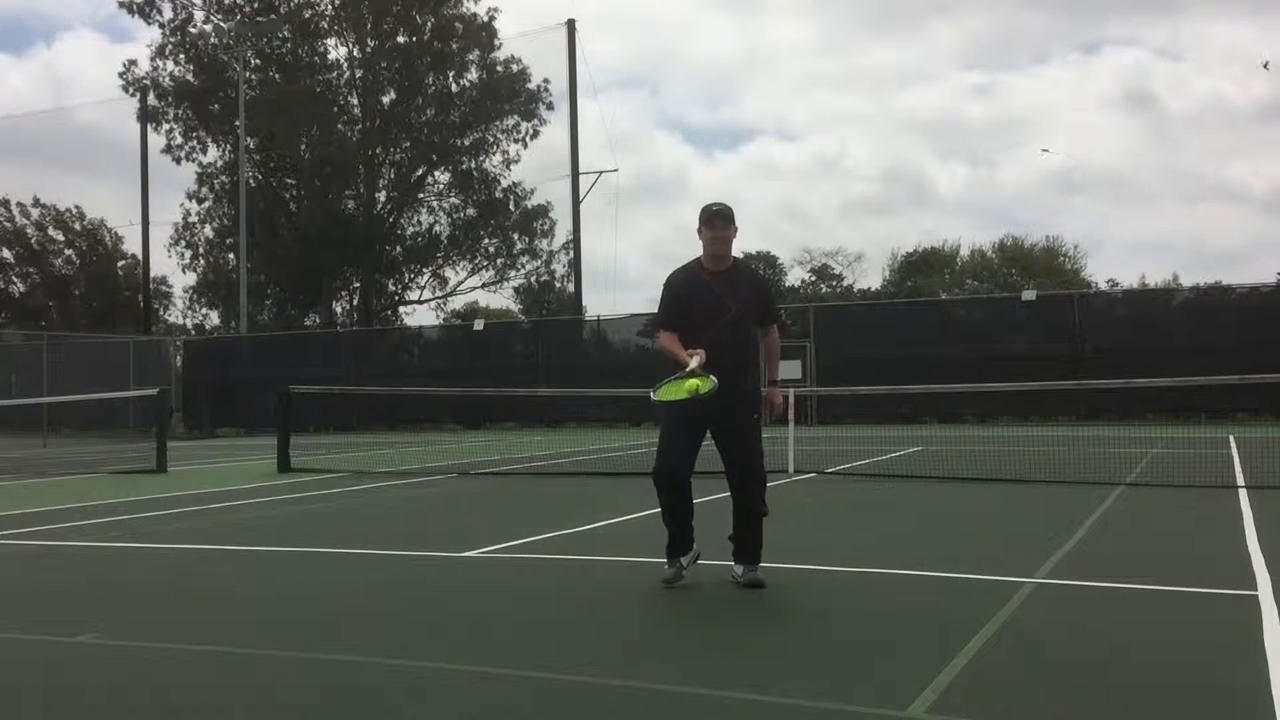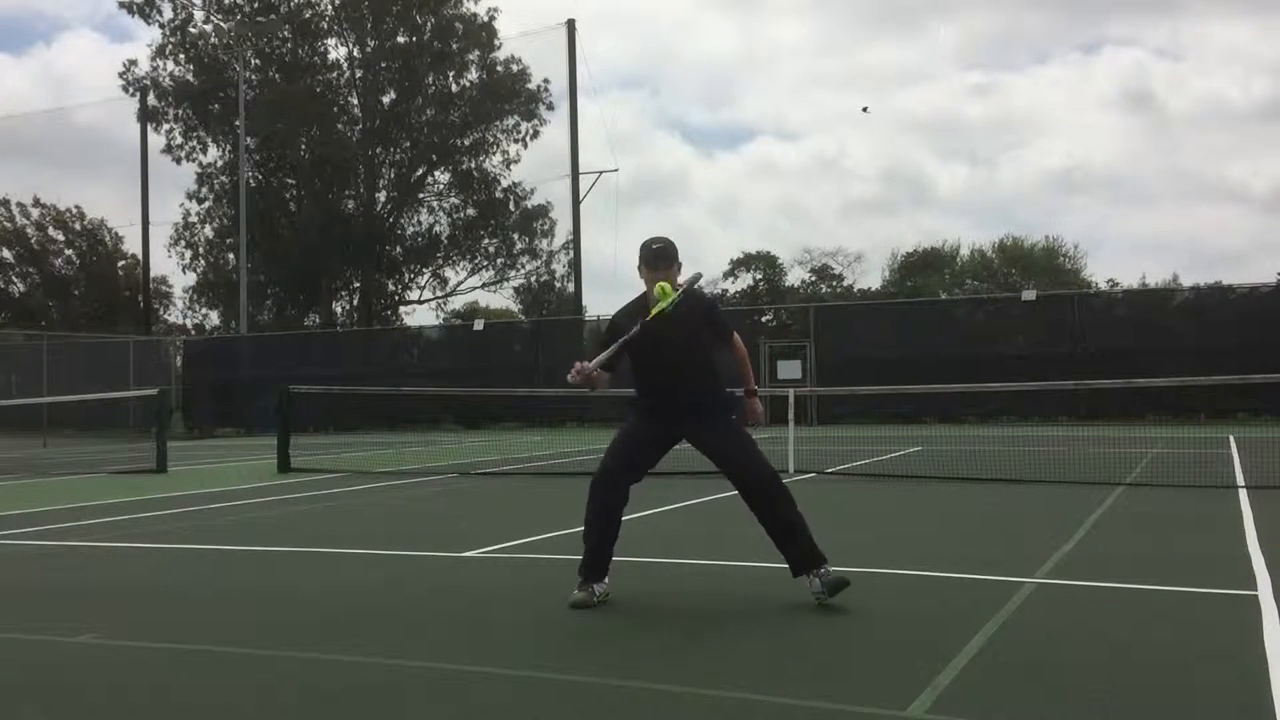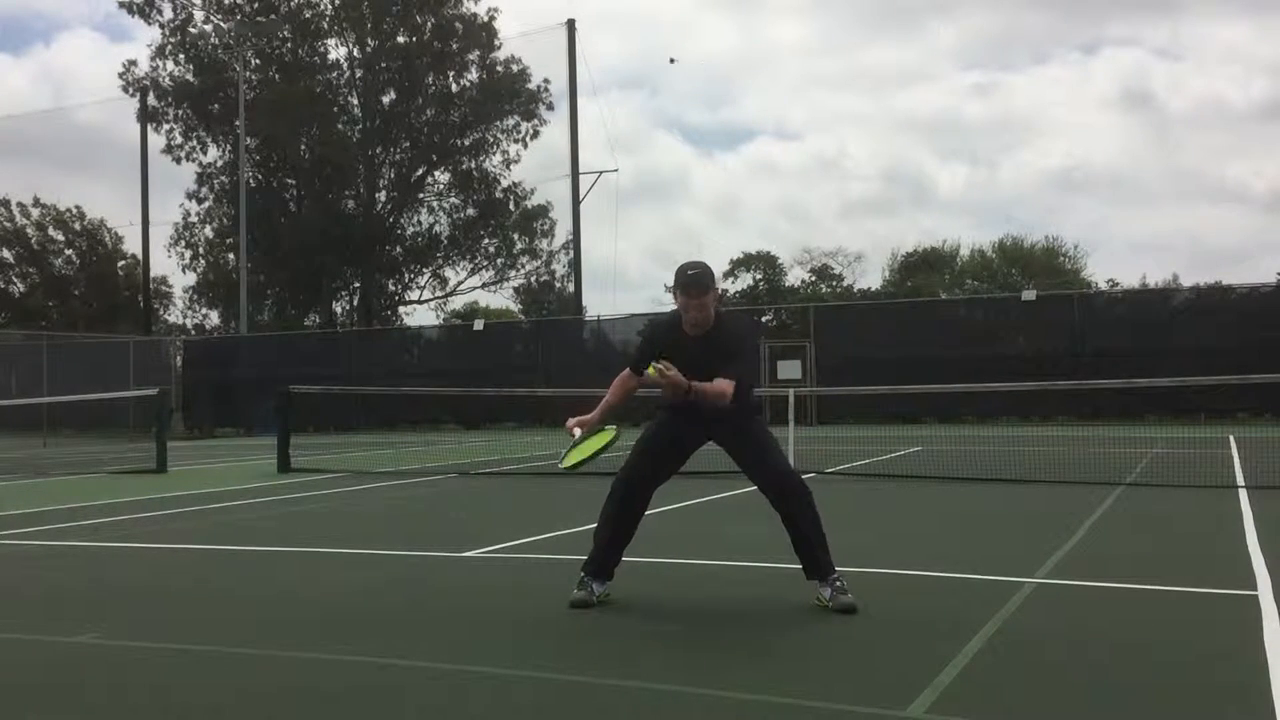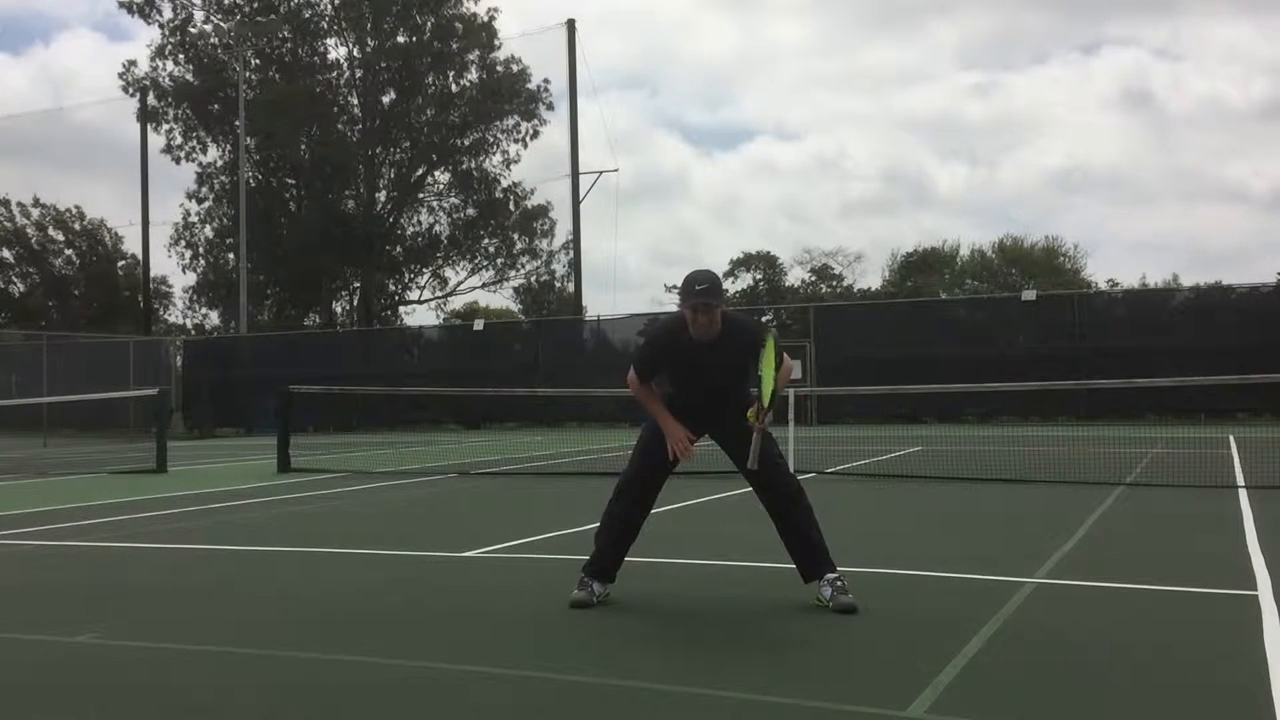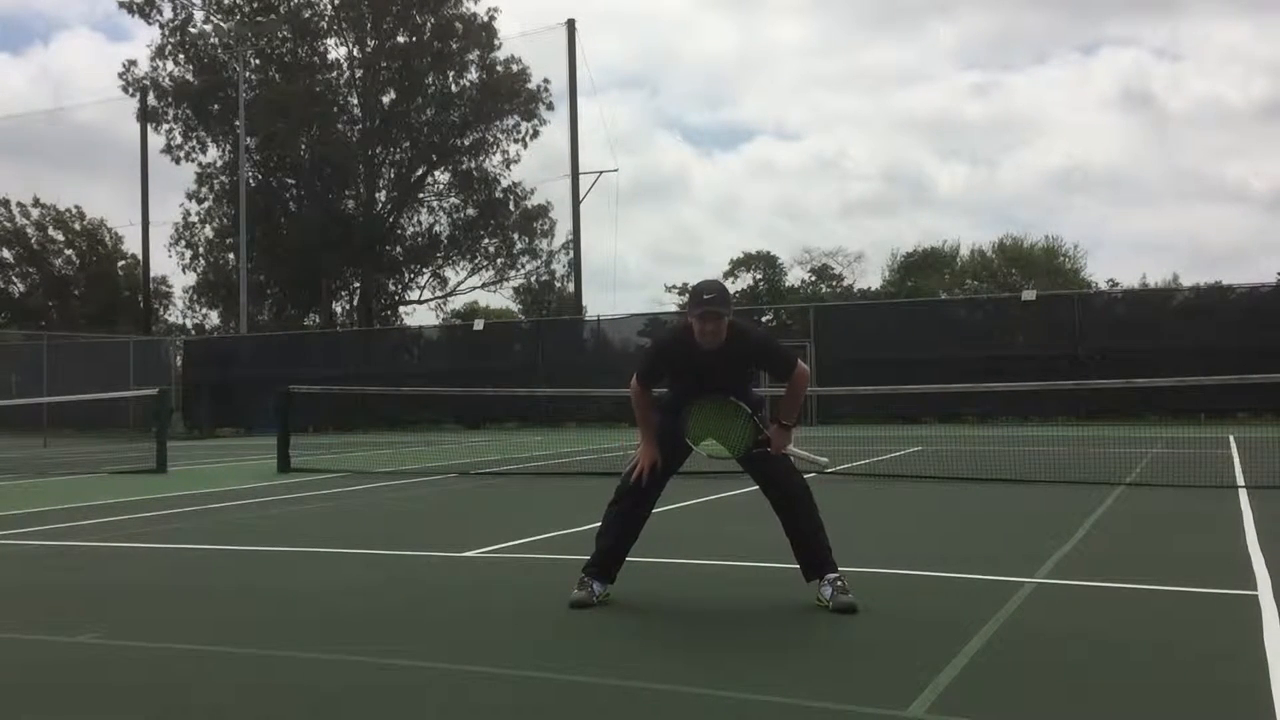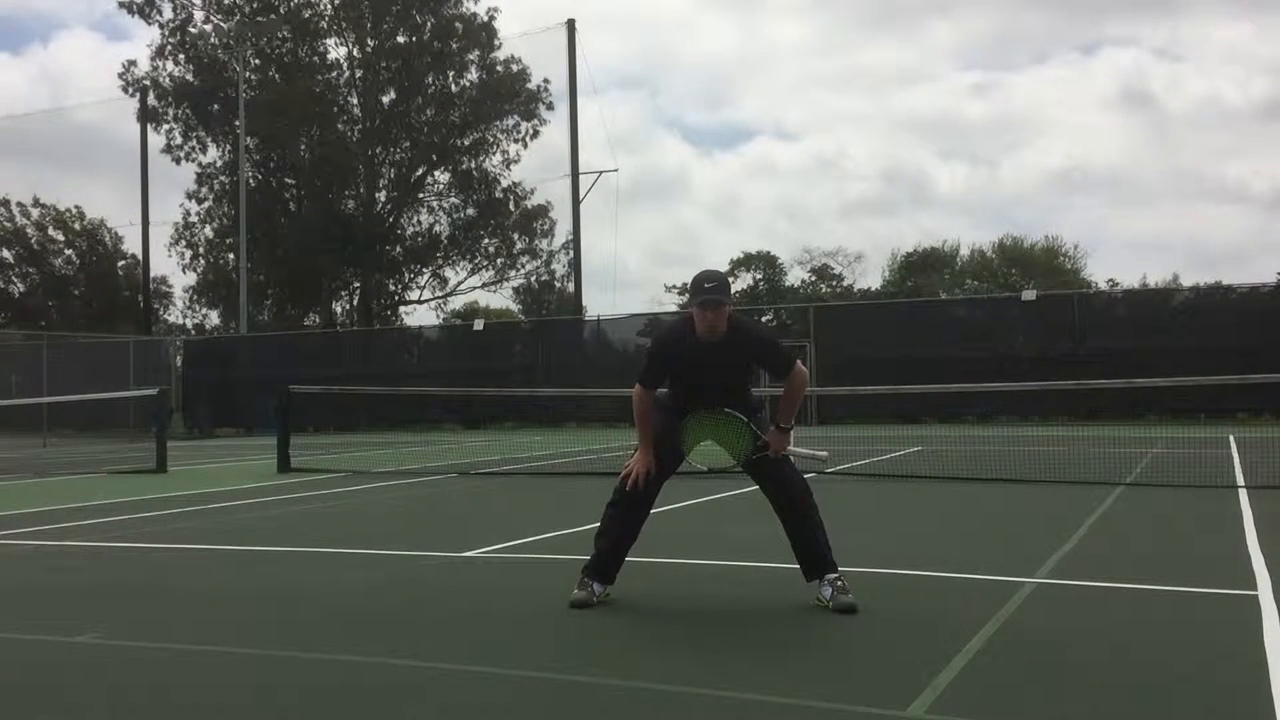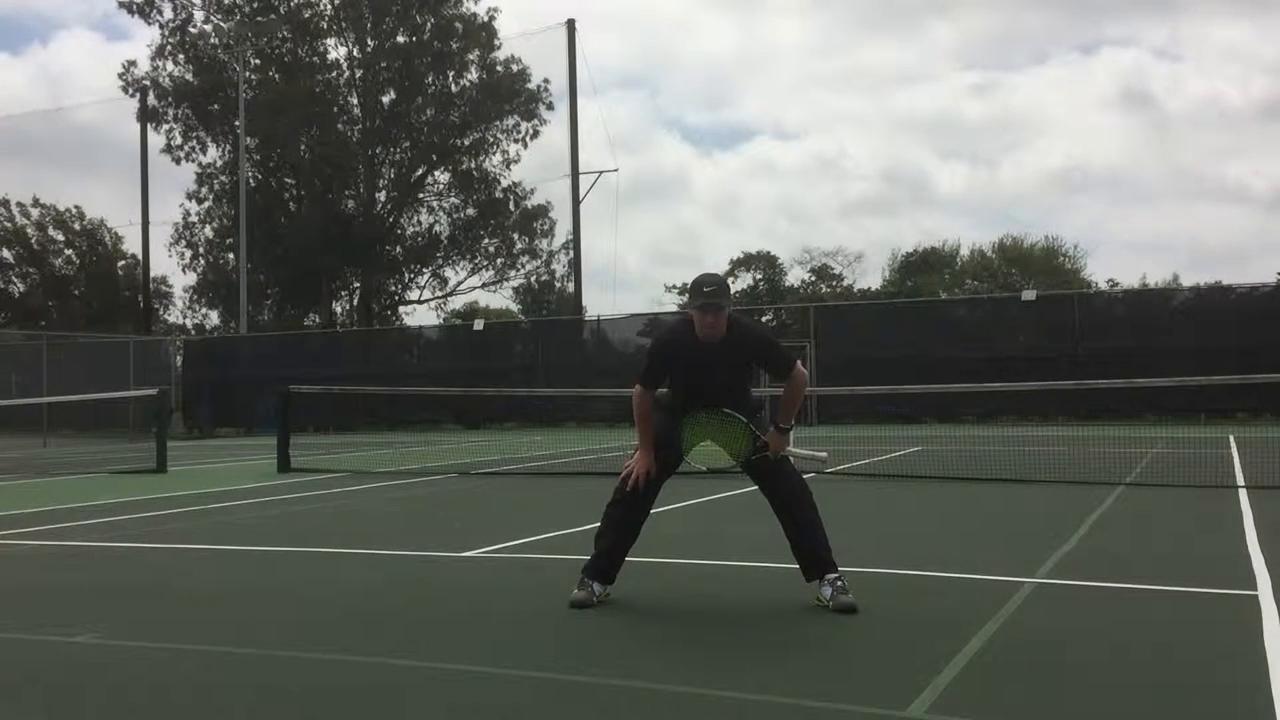
dt=0.7s
person 1, frame 1
left shoulder: (752, 280)
right shoulder: (680, 281)
left elbow: (768, 331)
right elbow: (664, 334)
left wrist: (772, 384)
right wrist: (684, 356)
left hip: (738, 396)
right hip: (688, 394)
left knee: (746, 478)
right knee: (669, 472)
left ankle: (746, 560)
right ankle: (681, 551)
person 1, frame 2
left shoulder: (702, 306)
right shoulder: (626, 319)
left elbow: (732, 342)
right elbow: (602, 376)
left wrist: (751, 393)
right wrist: (587, 375)
left hip: (710, 410)
right hip: (654, 414)
left knee: (762, 481)
right knee: (607, 480)
left ankle: (812, 569)
right ankle: (593, 578)
person 1, frame 3
left shoulder: (736, 333)
right shoulder: (660, 331)
left elbow: (723, 395)
right elbow: (632, 374)
left wrist: (685, 385)
right wrist: (595, 416)
left hip: (736, 416)
right hip: (680, 415)
left knee: (788, 487)
right knee: (629, 484)
left ankle: (826, 578)
right ankle: (595, 575)
person 1, frame 4
left shoulder: (745, 331)
right shoulder: (663, 336)
left elbow: (783, 363)
right elbow: (637, 381)
right wrist: (670, 424)
left hip: (733, 411)
right hip: (676, 414)
left knee: (782, 488)
right knee: (633, 487)
left ankle: (826, 577)
right ankle: (596, 577)
person 1, frame 5
left shoulder: (752, 341)
right shoulder: (669, 345)
left elbow: (801, 374)
right elbow: (639, 388)
left wrist: (784, 426)
right wrist: (648, 441)
right hip: (679, 414)
left knee: (790, 488)
right knee: (635, 487)
left ankle: (828, 577)
right ankle: (596, 577)
person 1, frame 6
left shoulder: (751, 336)
right shoulder: (669, 340)
left elbow: (798, 376)
right elbow: (643, 392)
left wrist: (782, 428)
right wrist: (645, 449)
left hip: (738, 413)
right hip: (679, 414)
left knee: (791, 489)
right knee: (633, 487)
left ankle: (828, 578)
right ankle: (595, 578)
person 1, frame 7
left shoulder: (751, 337)
right shoulder: (669, 341)
left elbow: (798, 377)
right elbow: (642, 392)
left wrist: (781, 428)
right wrist: (645, 449)
left hip: (738, 414)
right hip: (678, 415)
left knee: (789, 488)
right knee: (634, 486)
left ankle: (827, 577)
right ankle: (596, 578)
